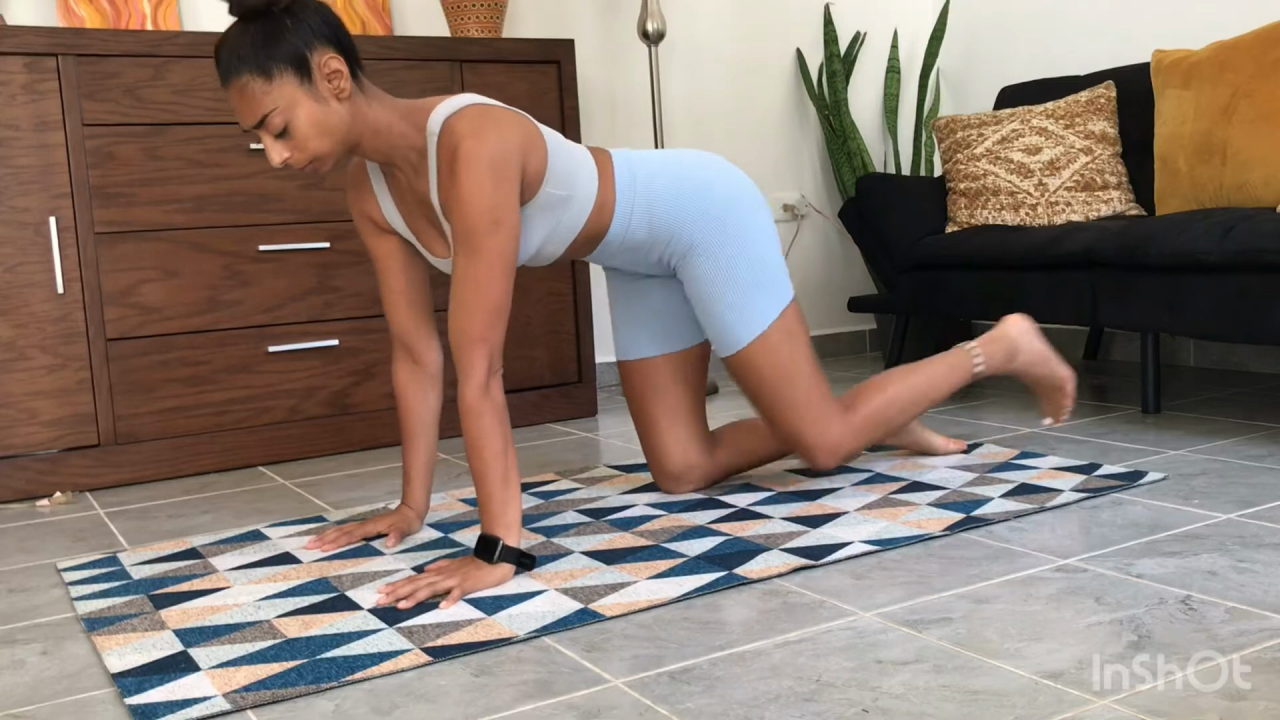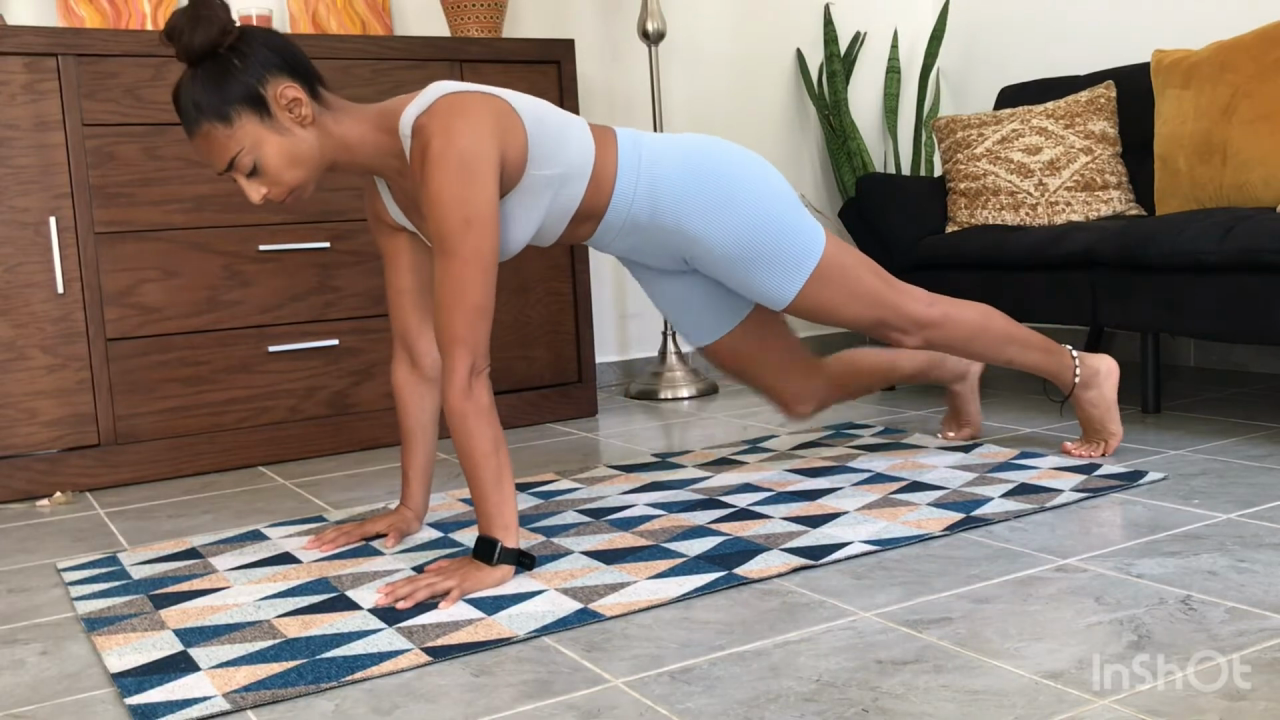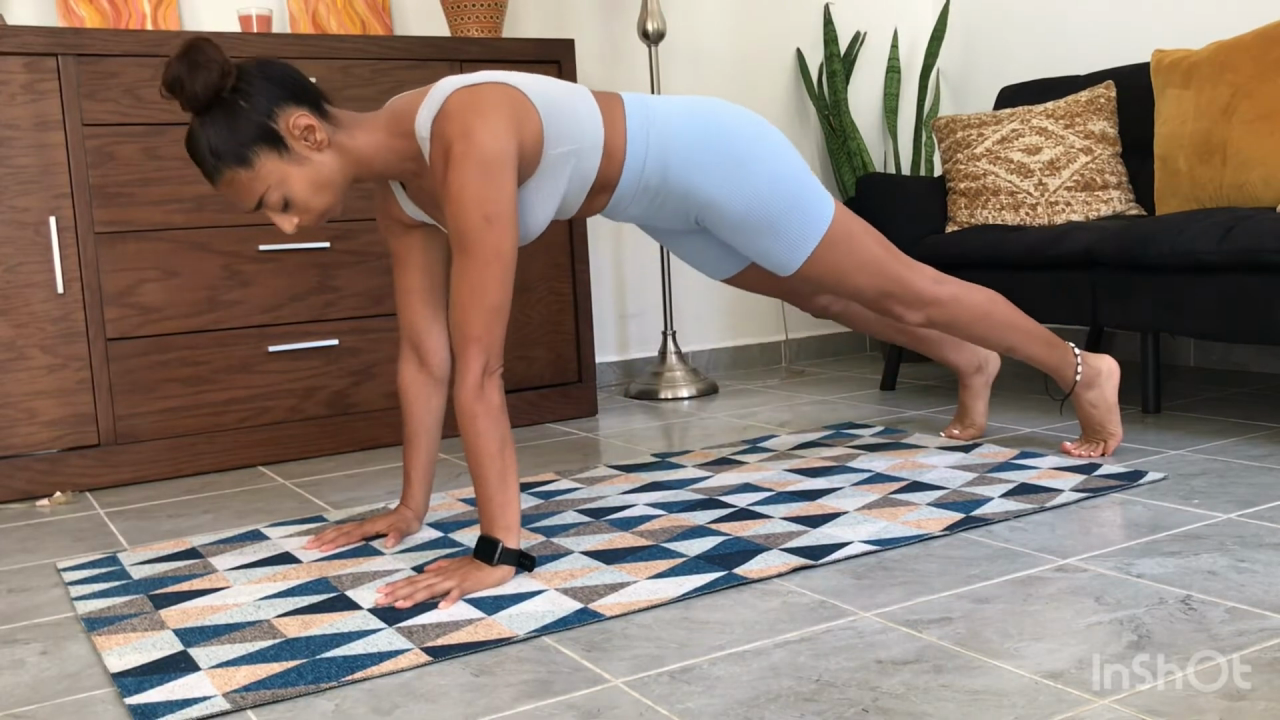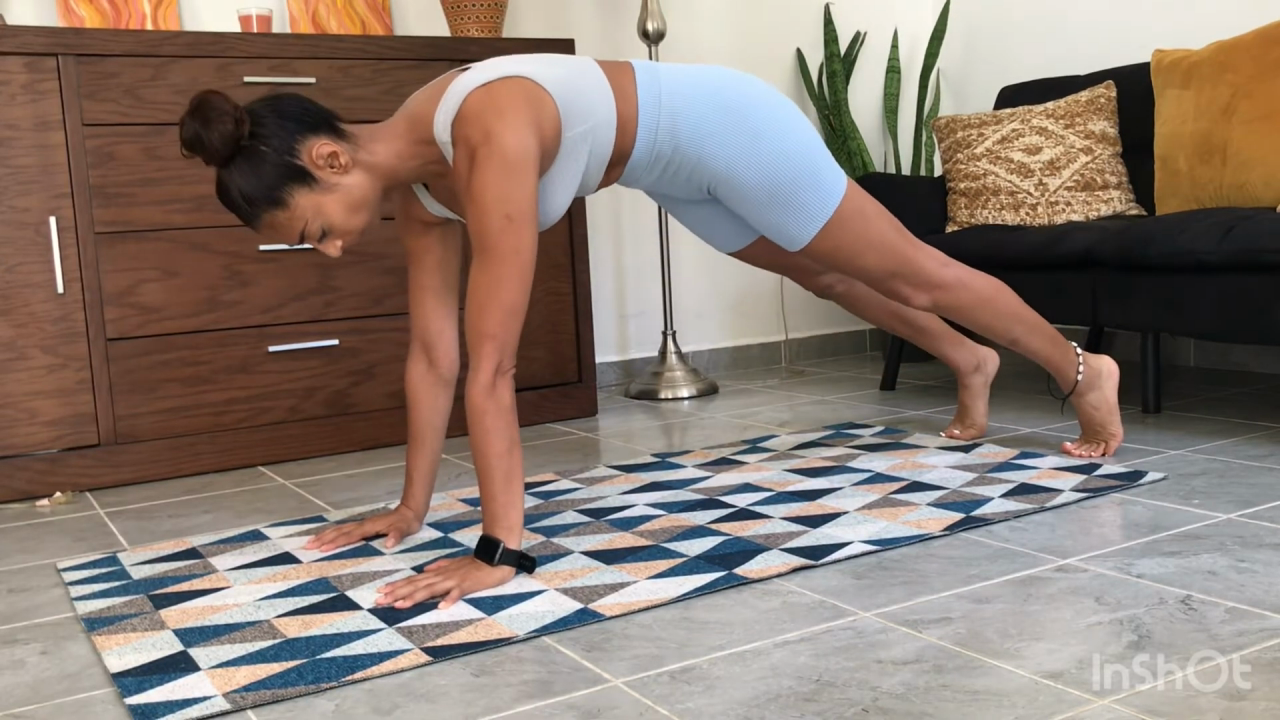
dt=1s
person 1, frame 1
left shoulder: (474, 142)
right shoulder: (369, 190)
left elbow: (478, 369)
right elbow: (416, 356)
left wrist: (500, 546)
right wrist: (412, 506)
left hip: (702, 213)
right hip: (640, 258)
left knee: (824, 444)
right knee: (682, 473)
left ankle: (1000, 347)
right ankle: (882, 421)
person 1, frame 2
left shoulder: (447, 137)
right shoulder: (383, 186)
left elbow: (465, 371)
right elbow: (415, 356)
left wrist: (500, 547)
right wrist: (410, 507)
left hip: (707, 196)
right hip: (656, 240)
left knee: (903, 313)
right knee: (803, 389)
left ankle: (1080, 373)
right ankle: (943, 372)
person 1, frame 3
left shoulder: (467, 138)
right shoulder: (393, 176)
left elbow: (479, 368)
right elbow: (426, 355)
left wrist: (499, 549)
right wrist: (411, 506)
left hip: (713, 161)
right hip: (668, 201)
left knee: (904, 287)
right knee: (819, 293)
left ankle: (1081, 372)
right ankle: (969, 365)
person 1, frame 4
left shoulder: (489, 136)
right shoulder: (414, 178)
left elbow: (490, 365)
right elbow: (433, 354)
left wrist: (500, 548)
right wrist: (412, 506)
left hip: (725, 131)
right hip: (676, 172)
left knee: (912, 273)
right knee: (823, 274)
left ankle: (1080, 372)
right ankle: (969, 365)
